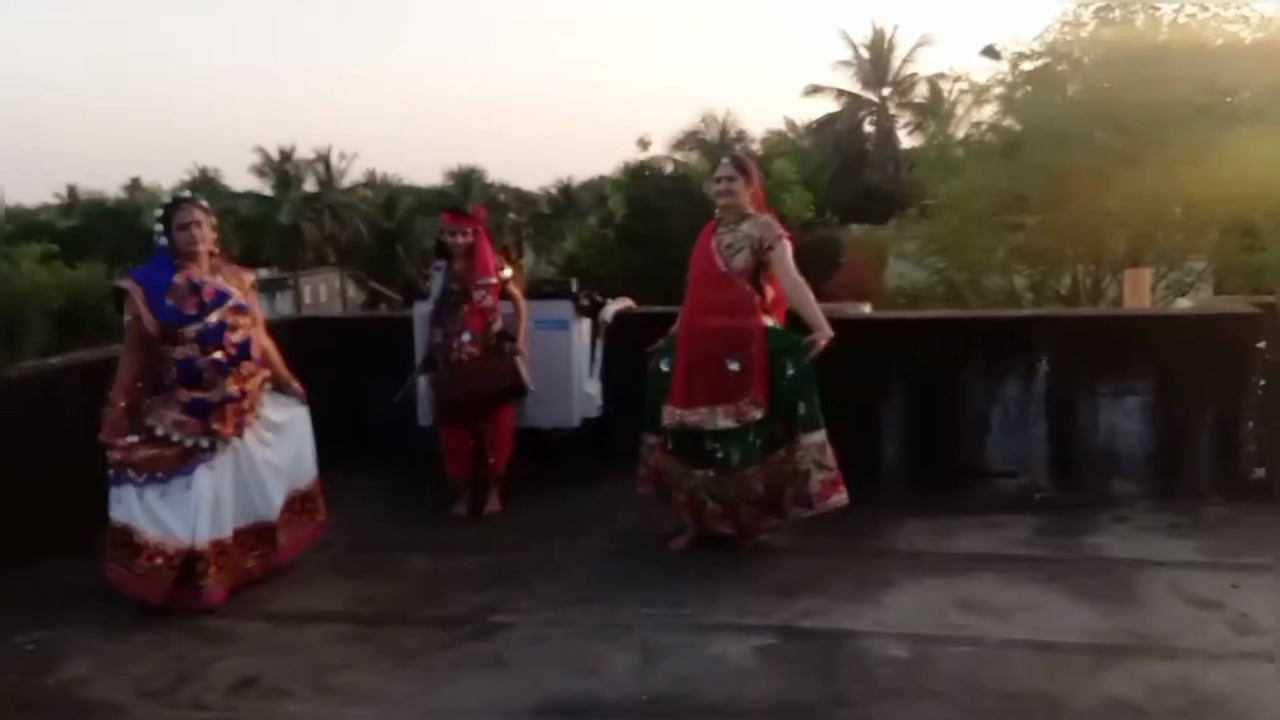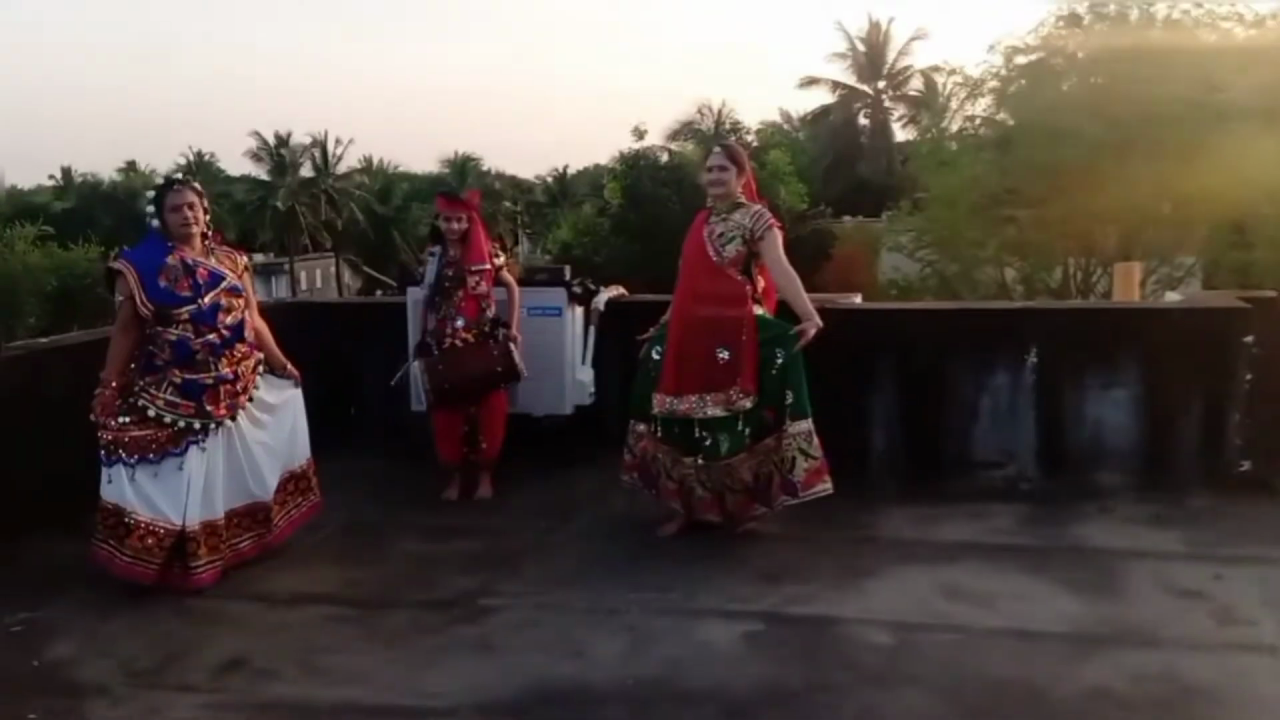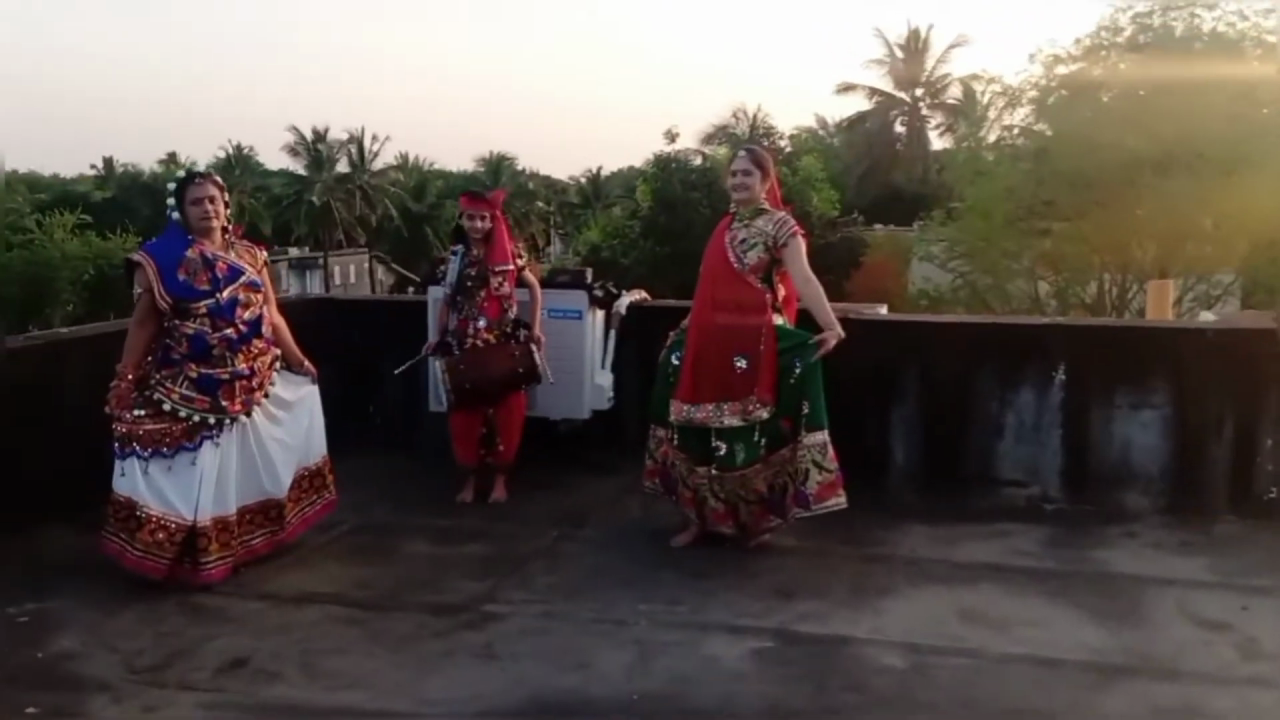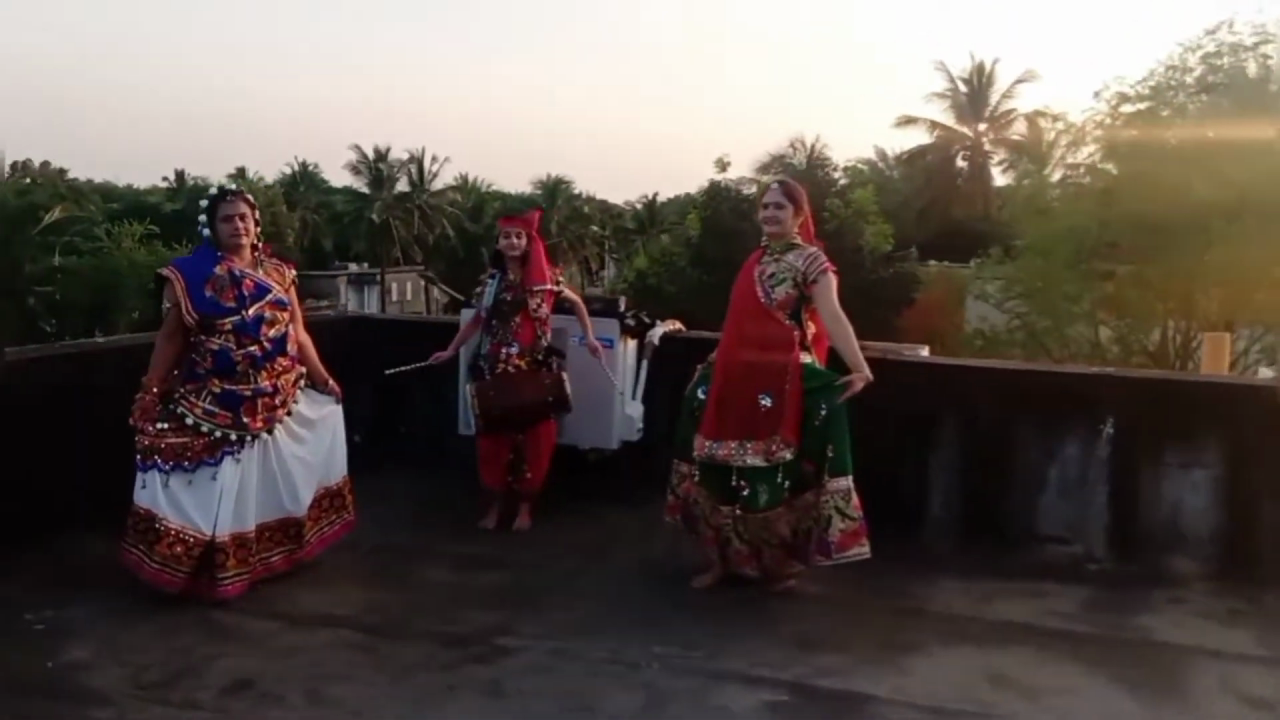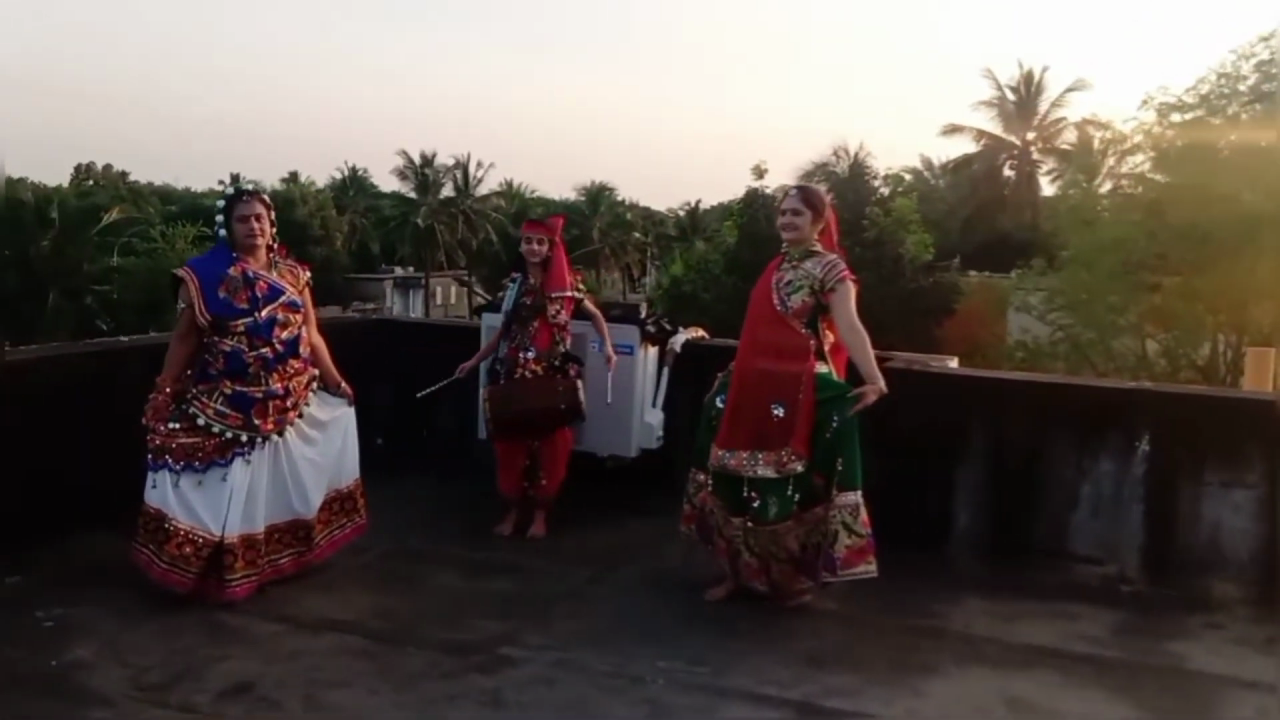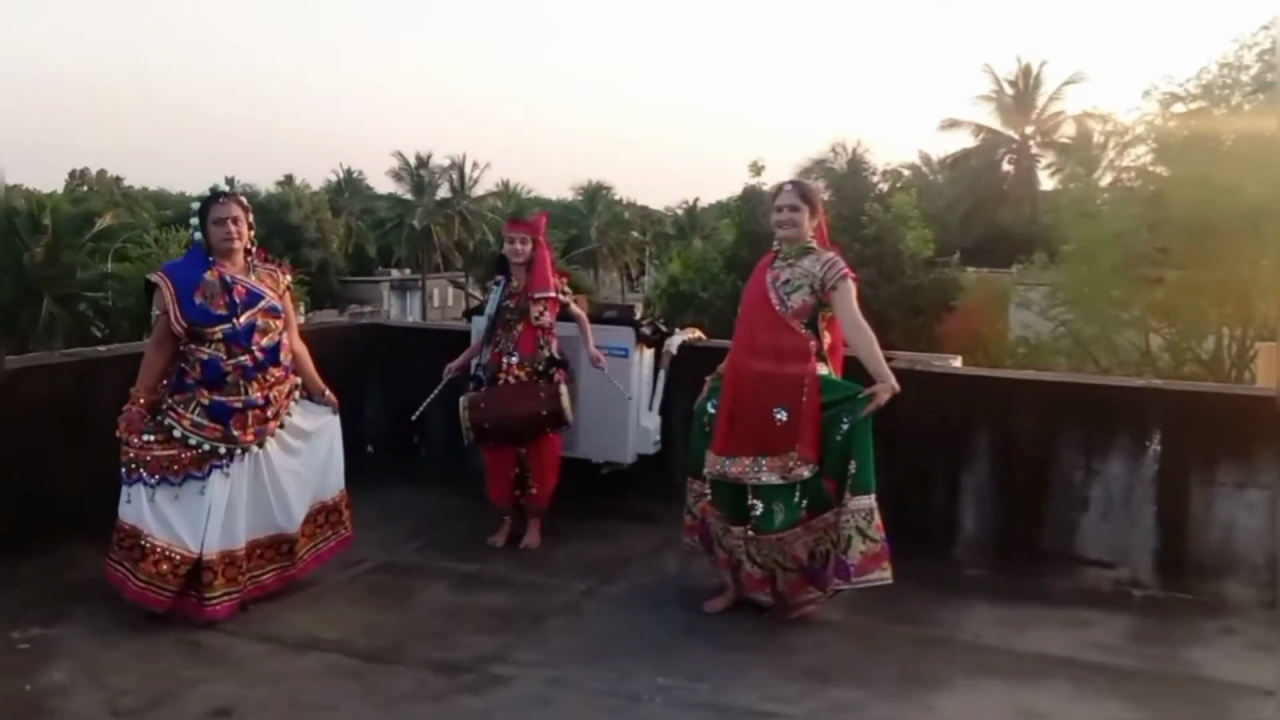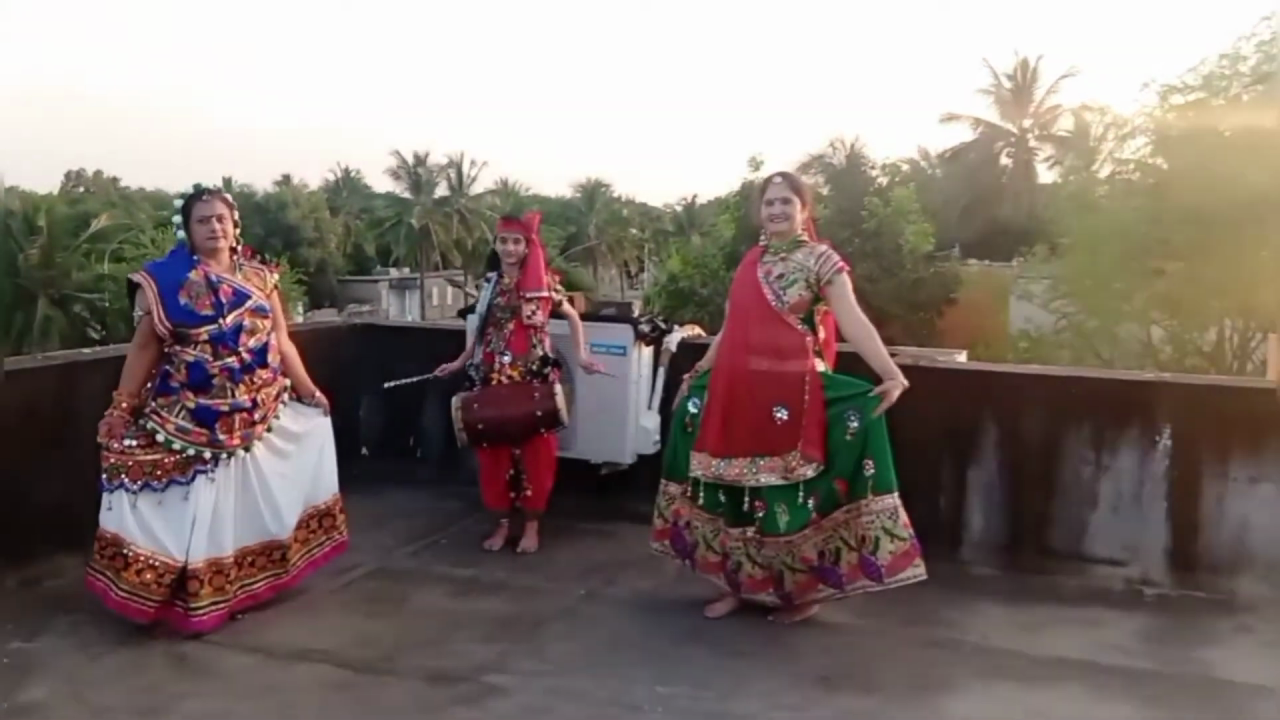
dt=0.5s
person 1, frame 1
left shoulder: (237, 278)
right shoulder: (150, 286)
left elbow: (260, 338)
right elbow: (135, 351)
left wrist: (286, 382)
right wrist: (117, 409)
left hip: (243, 407)
right hip: (183, 415)
left knee: (242, 490)
right knee: (191, 497)
left ankle: (245, 562)
right ankle: (199, 575)
person 1, frame 2
left shoulder: (231, 261)
right shoulder: (143, 266)
left elbow: (253, 320)
right elbow: (126, 330)
left wrist: (281, 364)
right wrist: (108, 390)
left hip: (235, 388)
right hip: (174, 395)
left knee: (235, 471)
right knee: (181, 478)
left ankle: (235, 542)
right ankle: (187, 556)
person 1, frame 3
left shoulder: (250, 256)
right shoulder: (162, 259)
left elbow: (271, 316)
right elbow: (144, 322)
left wrist: (298, 362)
right wrist: (124, 382)
left hip: (250, 384)
right hip: (190, 389)
left knee: (248, 469)
right knee: (196, 472)
left ankle: (248, 538)
right ankle: (198, 553)
person 1, frame 4
left shoulder: (278, 273)
right shoulder: (190, 275)
left elbow: (297, 333)
right elbow: (170, 337)
left wrist: (322, 379)
right wrist: (149, 395)
left hip: (274, 401)
right hip: (213, 404)
left knee: (268, 484)
right knee: (218, 487)
left ankle: (266, 557)
right ankle: (217, 568)
person 1, frame 5
left shoulder: (293, 275)
right shoulder: (206, 275)
left elbow: (311, 335)
right elbow: (185, 338)
left wrist: (335, 383)
right wrist: (162, 395)
left hip: (288, 403)
right hip: (226, 405)
left knee: (278, 486)
right knee: (228, 488)
left ankle: (275, 559)
right ankle: (226, 570)
person 1, frame 6
left shoulder: (273, 278)
right shoulder: (181, 280)
left elbow: (292, 341)
right elbow: (161, 346)
left wrist: (318, 389)
right wrist: (138, 406)
left hip: (269, 412)
right hip: (204, 416)
left knee: (260, 498)
right knee: (208, 501)
left ankle: (255, 577)
right ankle: (205, 589)
person 1, frame 7
left shoulder: (259, 277)
right shoulder: (164, 280)
left elbow: (280, 342)
right elbow: (144, 348)
left wrist: (308, 392)
right wrist: (121, 410)
left hip: (255, 416)
right hip: (189, 421)
left knee: (247, 506)
right knee: (193, 510)
left ankle: (238, 589)
right ankle: (187, 602)
person 2, frame 1
left shoulder: (765, 228)
right shoulder: (709, 231)
left elbow: (789, 280)
left wrist: (820, 327)
right wrist: (675, 335)
left hip: (747, 343)
right hip: (700, 345)
left knee: (747, 433)
right knee: (694, 433)
left ankle: (752, 517)
right ankle: (698, 517)
person 2, frame 2
left shoulder: (756, 217)
right shoulder: (701, 220)
left elbow: (779, 269)
left wrist: (809, 316)
right wrist: (667, 324)
left hip: (736, 333)
right hip: (691, 334)
left knee: (735, 421)
right knee: (685, 422)
left ankle: (740, 504)
right ankle: (686, 505)
person 2, frame 3
left shoulder: (779, 224)
right shoulder: (724, 226)
left elbow: (802, 278)
left wrist: (831, 327)
right wrist: (687, 329)
left hip: (756, 342)
right hip: (710, 341)
left knee: (752, 431)
right knee: (701, 431)
left ankle: (755, 517)
right ankle: (702, 515)
person 2, frame 4
left shoulder: (811, 260)
right shoulder: (755, 259)
left elbow: (832, 316)
left wrist: (859, 368)
right wrist: (715, 363)
left hip: (784, 379)
right hip: (737, 378)
left knee: (778, 472)
right knee: (725, 468)
left ankle: (781, 561)
right ankle: (725, 557)
person 2, frame 5
left shoulder: (830, 268)
right shoulder: (776, 267)
left elbow: (849, 326)
left wrist: (873, 379)
right wrist: (732, 373)
left hip: (801, 390)
right hip: (755, 387)
left knee: (793, 482)
right knee: (742, 479)
left ankle: (795, 577)
right ankle: (741, 570)
person 2, frame 6
left shoulder: (827, 266)
right shoulder: (765, 266)
left elbow: (853, 325)
left wrist: (884, 377)
right wrist: (719, 376)
left hip: (798, 393)
right hip: (749, 391)
left knee: (793, 486)
right knee: (739, 486)
left ankle: (798, 587)
right ankle: (740, 579)
person 2, frame 7
left shoulder: (821, 260)
right shoulder: (749, 262)
left elbow: (853, 322)
left wrist: (891, 374)
right wrist: (698, 374)
left hip: (793, 391)
right hip: (739, 390)
left knee: (793, 487)
right knee: (736, 487)
left ankle: (802, 590)
right ankle: (740, 582)
person 3, frame 1
left shoulder: (492, 266)
right shoulder: (440, 270)
left elbow: (518, 300)
right elbow: (435, 315)
left wrist: (519, 342)
right wrist: (430, 357)
left hip: (489, 357)
right hip: (450, 360)
left knee: (494, 422)
right knee: (455, 424)
left ankle: (494, 490)
right ankle: (462, 492)
person 3, frame 2
left shoulder: (485, 252)
right shoulder: (433, 256)
left elbow: (511, 286)
right elbow: (428, 302)
left wrist: (512, 328)
right wrist: (423, 341)
right hip: (444, 345)
left knee: (486, 408)
right knee: (448, 410)
left ankle: (485, 475)
right ankle: (454, 476)
person 3, frame 3
left shoulder: (507, 252)
right shoulder: (455, 256)
left elbow: (533, 286)
right elbow: (447, 301)
left wrist: (535, 328)
right wrist: (439, 338)
left hip: (502, 343)
right hip: (464, 344)
left knee: (504, 411)
right knee: (466, 411)
left ankle: (500, 479)
right ankle: (469, 478)
person 3, frame 4
left shoulder: (545, 277)
right shoulder: (491, 280)
left elbow: (576, 302)
right elbow: (477, 320)
left wrist: (589, 338)
right wrist: (450, 350)
left hip: (535, 368)
right hip: (496, 367)
left knee: (533, 438)
right knee: (494, 436)
left ankle: (525, 507)
right ankle: (495, 505)
person 3, frame 5
left shoulder: (566, 283)
right shoulder: (513, 284)
left elbow: (594, 314)
right elbow: (505, 330)
left wrist: (607, 348)
right wrist: (475, 360)
left hip: (552, 373)
right hip: (514, 371)
left knee: (550, 443)
right knee: (511, 440)
left ankle: (540, 513)
right ankle: (512, 510)
person 3, frame 6
left shoulder: (551, 284)
right shoulder: (498, 286)
left elbow: (579, 316)
left wrist: (590, 350)
right wrist: (462, 361)
left hip: (540, 377)
right hip: (501, 376)
left knee: (538, 450)
right knee: (501, 447)
left ankle: (534, 523)
right ankle: (505, 520)
person 3, frame 7
left shoulder: (544, 282)
right shoulder: (489, 284)
left elbow: (572, 317)
left wrist: (581, 355)
right wrist: (460, 363)
left hip: (533, 377)
right hip: (493, 377)
left knee: (534, 449)
right knee: (495, 449)
left ankle: (531, 525)
right ankle: (502, 523)
